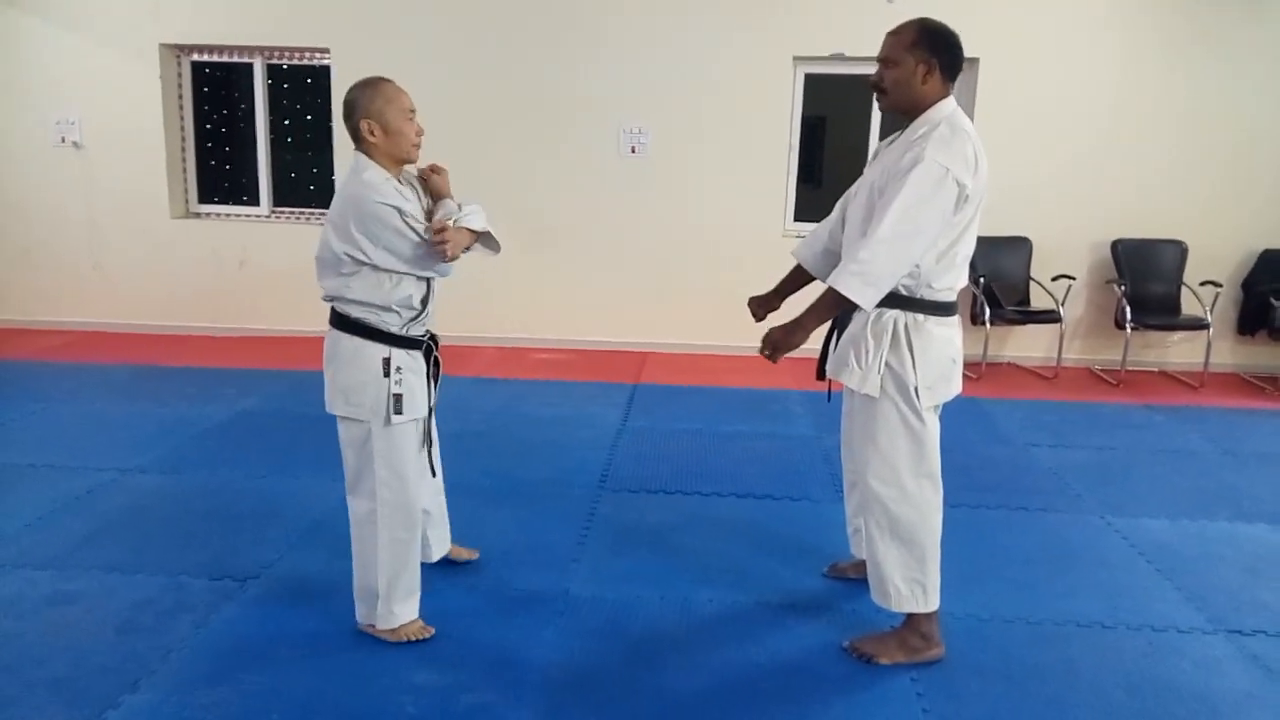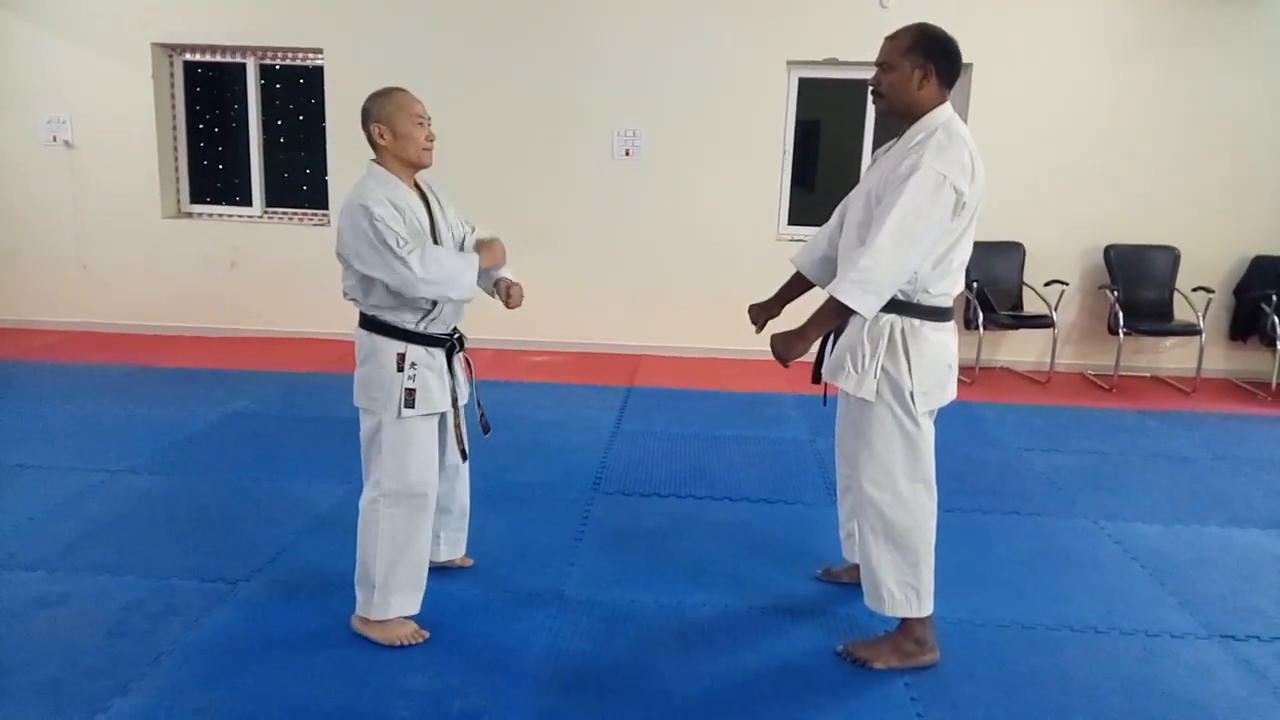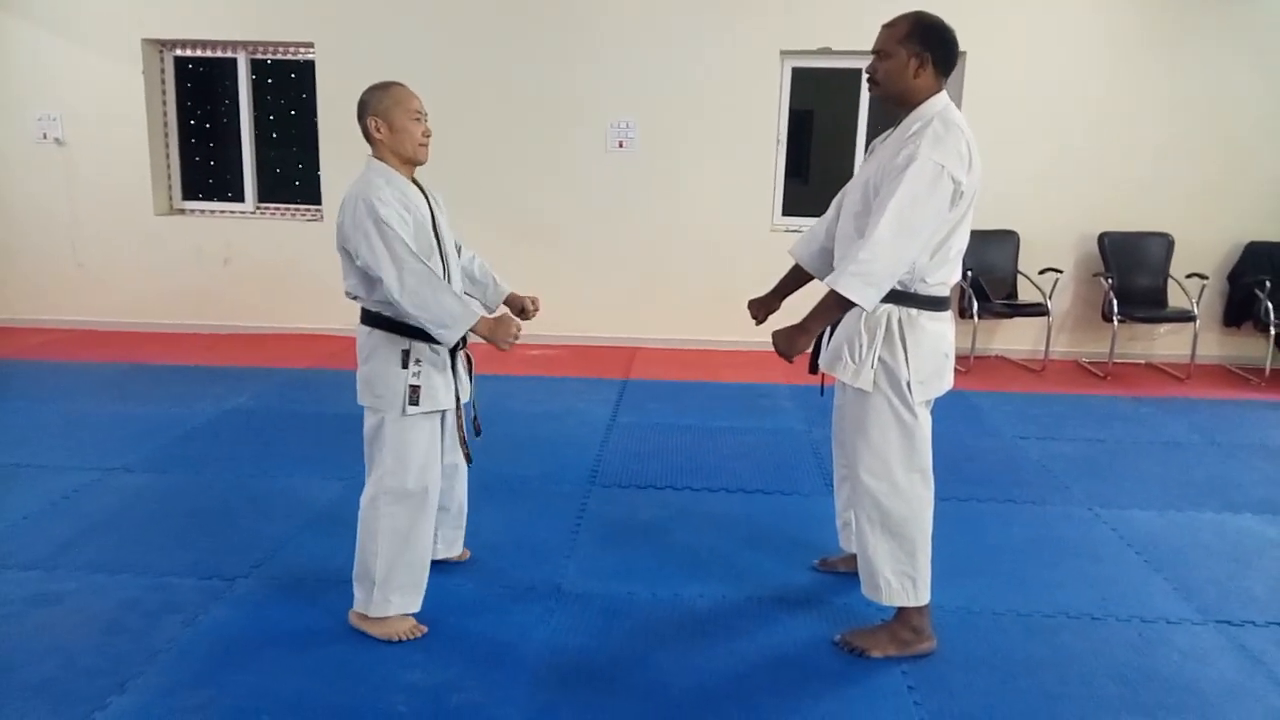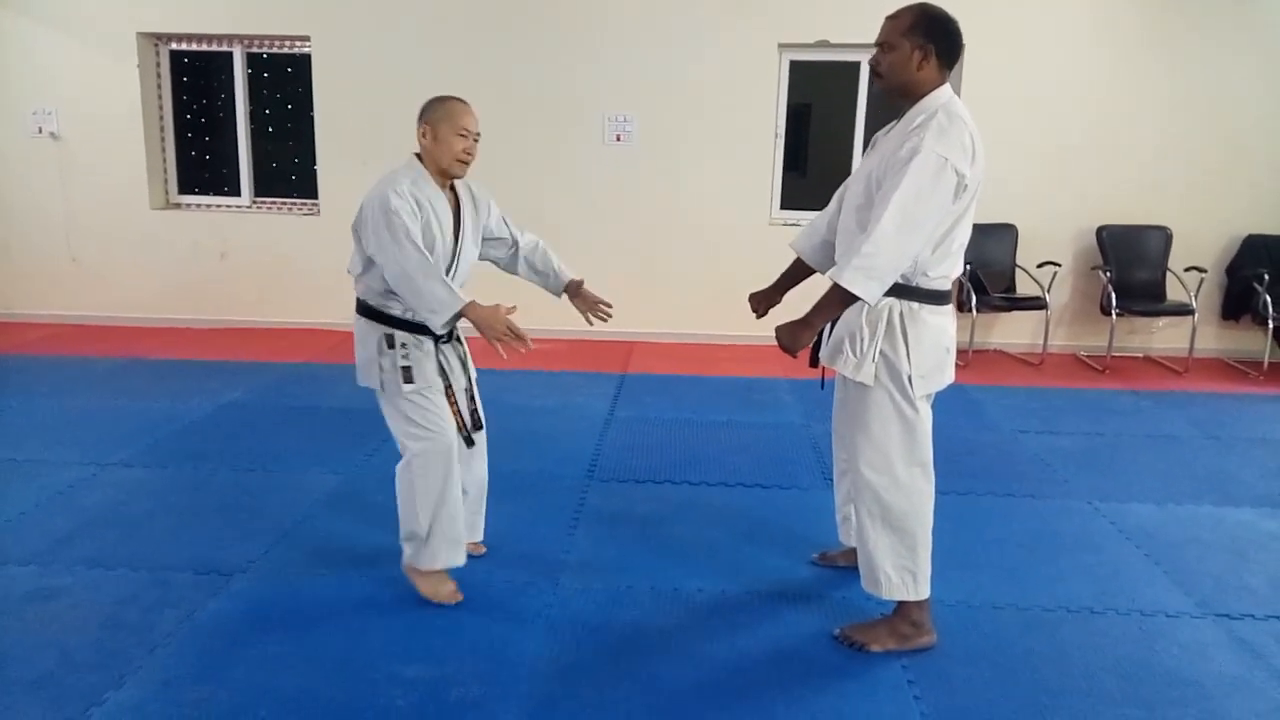
dt=0.5s
person 1, frame 1
left shoulder: (944, 148)
right shoulder: (908, 142)
left elbow: (883, 254)
right elbow: (840, 228)
left wrist: (801, 328)
right wrist: (776, 295)
left hip: (905, 336)
right hip: (879, 328)
left knee: (898, 474)
right knee: (869, 460)
left ankle: (920, 627)
right ankle: (874, 557)
person 1, frame 2
left shoulder: (941, 153)
right shoulder: (906, 148)
left elbow: (883, 260)
right elbow: (839, 235)
left wrist: (804, 335)
right wrist: (776, 301)
left hip: (901, 341)
right hip: (875, 334)
left knee: (893, 479)
right knee: (862, 465)
left ankle: (915, 631)
right ankle: (868, 562)
person 1, frame 3
left shoulder: (937, 142)
right shoulder: (903, 137)
left elbow: (882, 252)
right elbow: (836, 226)
left wrist: (806, 329)
right wrist: (776, 295)
left hip: (897, 332)
right hip: (871, 324)
left knee: (890, 468)
right knee: (859, 454)
left ankle: (912, 620)
right ankle: (865, 550)
person 1, frame 4
left shoulder: (942, 135)
right shoulder: (905, 130)
left elbow: (887, 246)
right elbow: (839, 219)
left wrist: (810, 324)
right wrist: (777, 290)
left hip: (899, 325)
right hip: (872, 319)
left knee: (891, 462)
right knee: (860, 449)
left ankle: (912, 615)
right ankle: (865, 545)
person 2, frame 1
left shoulder: (399, 183)
right shoulder: (368, 199)
left elbow: (467, 213)
right elbow: (435, 260)
left wrist: (462, 231)
right wrist: (444, 204)
left hip: (401, 352)
right hip: (372, 359)
left knee: (421, 459)
right knee: (386, 487)
left ankle: (431, 543)
right ankle: (384, 612)
person 2, frame 2
left shoulder: (428, 195)
right shoulder: (368, 203)
left elbow: (469, 243)
right elbow: (412, 271)
left wrist: (500, 278)
right wrist: (480, 261)
left hip: (438, 352)
right hip: (397, 358)
left knee: (447, 463)
right knee: (400, 482)
left ankle: (438, 548)
right ankle: (377, 609)
person 2, frame 3
left shoulder: (418, 193)
right shoulder: (371, 199)
left elbow: (457, 260)
right elbow: (410, 281)
left wrist: (506, 298)
right wrist: (481, 323)
left hip: (436, 349)
right hip: (400, 354)
left knee: (446, 460)
right knee: (402, 480)
left ankle: (437, 544)
right ankle: (376, 605)
person 2, frame 4
left shoulder: (471, 198)
right shoulder: (394, 195)
left elbow: (517, 247)
right elbow: (410, 269)
left wrist: (569, 285)
right wrist: (475, 313)
left hip: (441, 338)
right hip: (394, 341)
left knee: (466, 437)
right knee: (432, 444)
left ankle: (456, 533)
right ankle: (425, 558)
